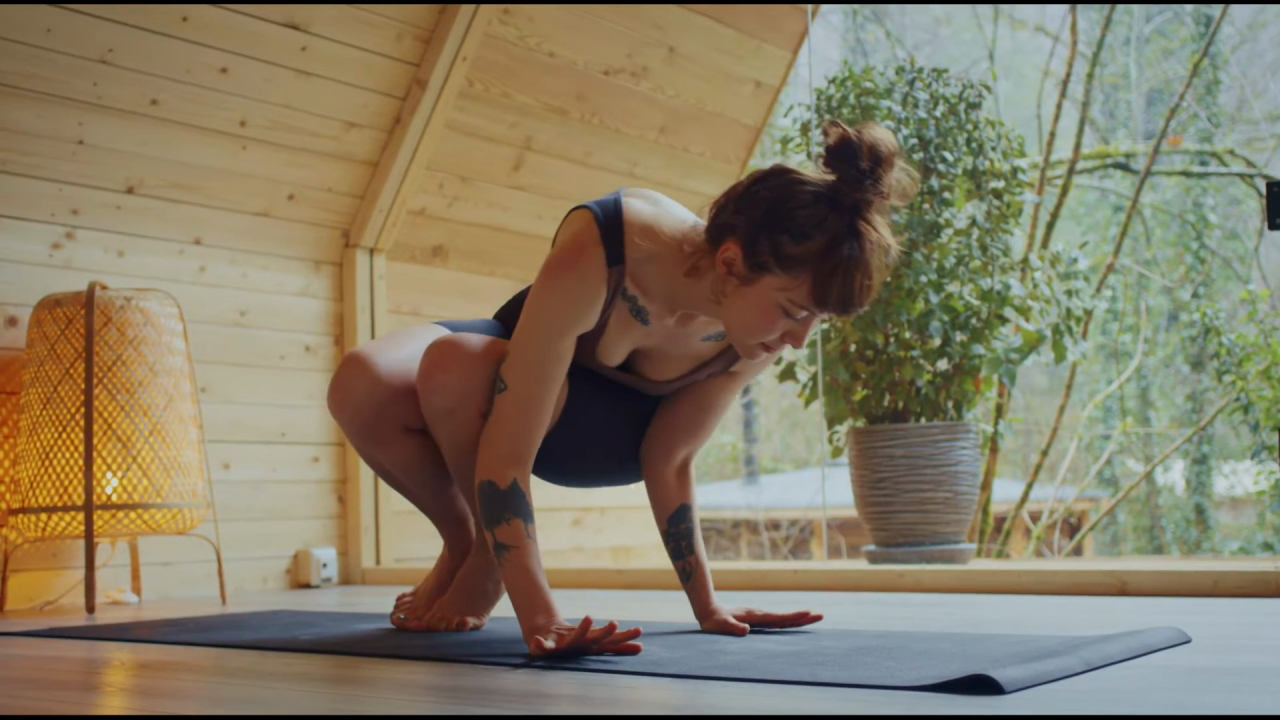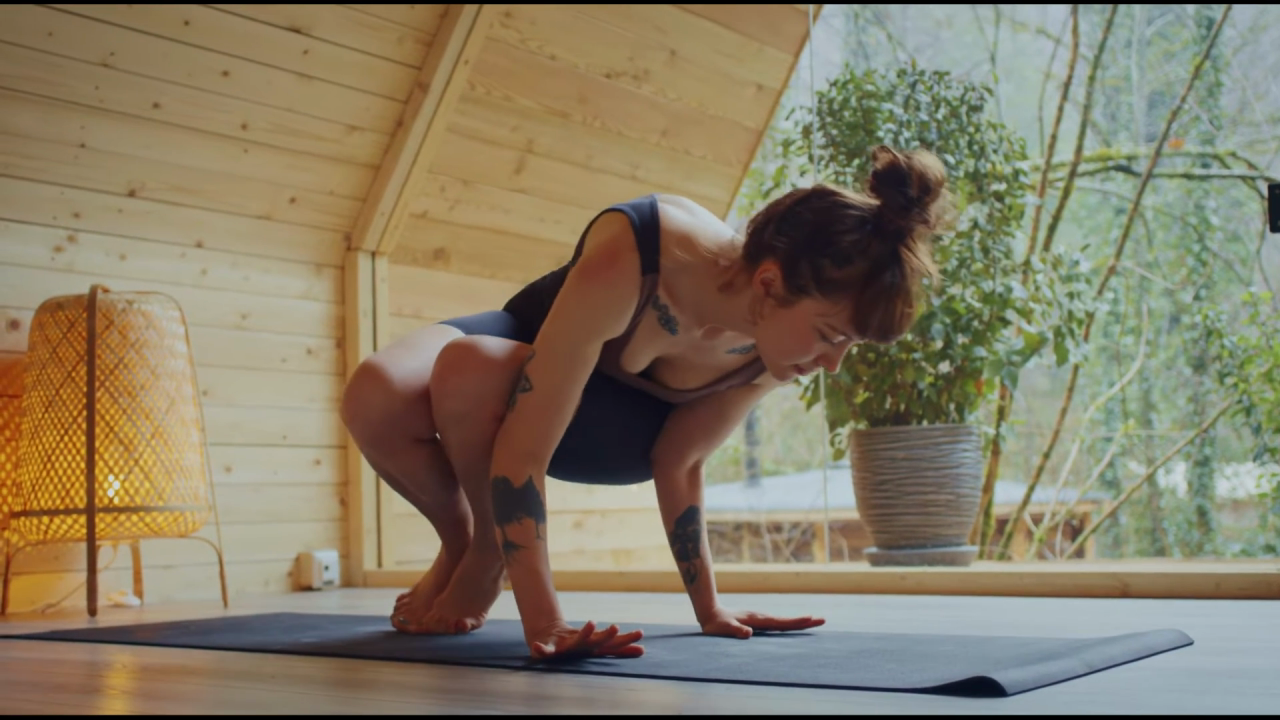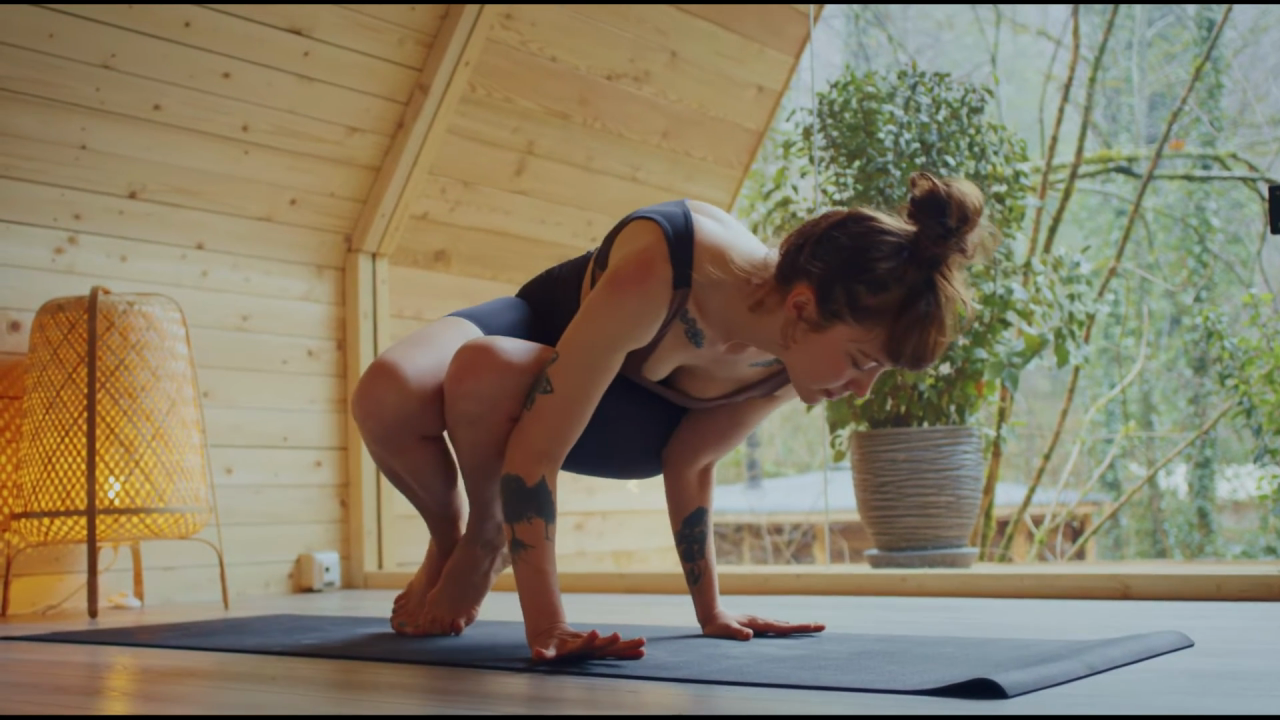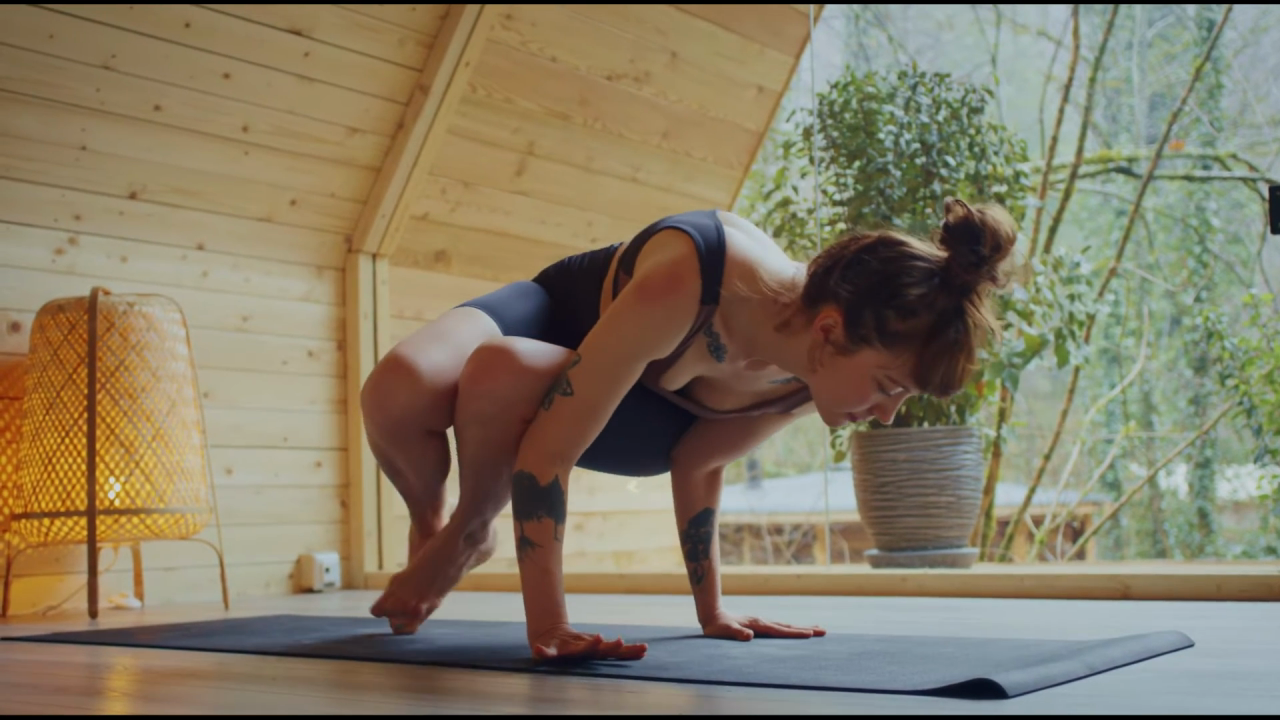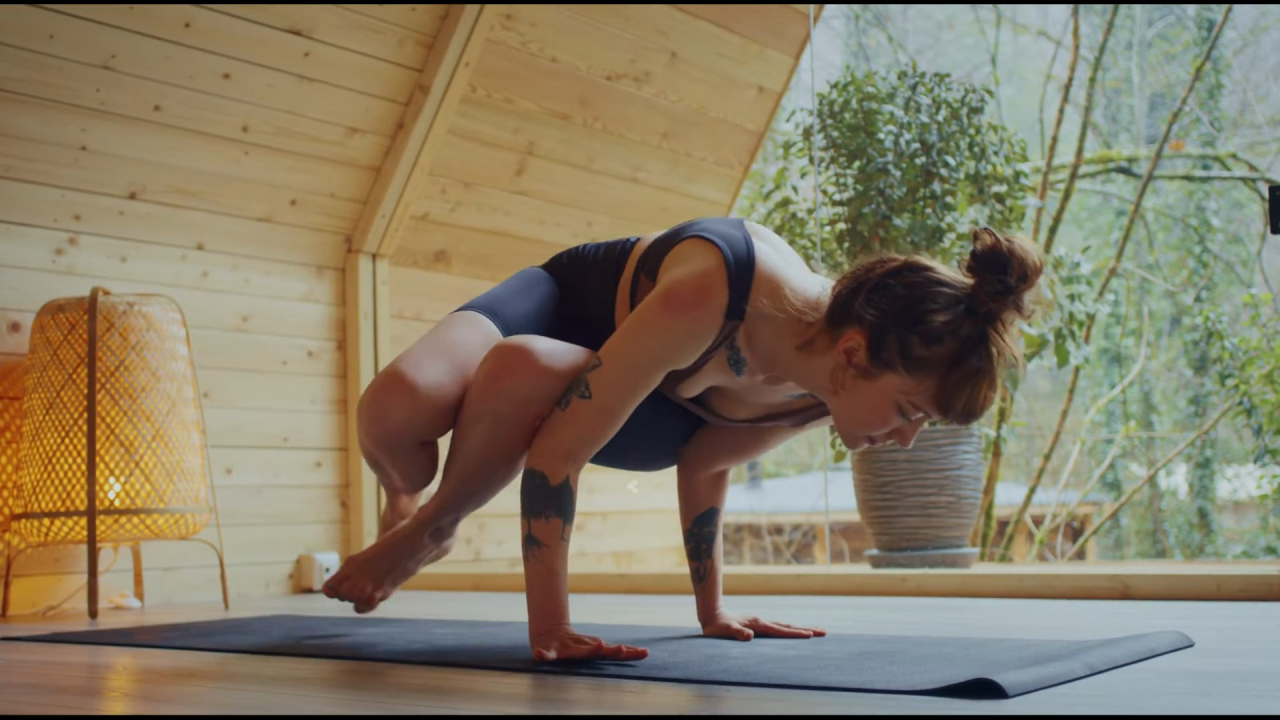
dt=0.3s
person 1, frame 1
left shoulder: (756, 324)
right shoulder: (593, 257)
left elbow: (668, 463)
right elbow: (506, 454)
left wrist: (707, 605)
right wrist: (540, 618)
left hip: (606, 432)
right hip: (518, 362)
right knee: (362, 384)
left ankle: (490, 560)
right ankle: (465, 544)
person 1, frame 2
left shoulder: (775, 344)
right shoulder: (624, 262)
left elbow: (679, 463)
right elbow: (522, 449)
left wrist: (708, 607)
right wrist: (543, 624)
left hip: (616, 430)
right hip: (528, 344)
right knee: (375, 395)
left ankle: (490, 554)
right ankle: (467, 545)
person 1, frame 3
left shoulder: (799, 353)
right shoulder: (654, 273)
left elbow: (689, 464)
right elbow: (535, 447)
left wrist: (711, 609)
right wrist: (546, 625)
left hip: (629, 413)
right hip: (541, 331)
right knee: (388, 393)
left ankle: (486, 542)
right ankle: (456, 540)
person 1, frame 4
left shoulder: (812, 374)
right shoulder: (682, 284)
left elbow: (698, 464)
right elbow: (547, 446)
left wrist: (711, 609)
right wrist: (546, 626)
left hip: (634, 411)
right knee: (396, 389)
left ankle: (466, 540)
right ankle: (438, 537)
person 1, frame 5
left shoulder: (832, 383)
right shoulder: (708, 294)
left elbow: (705, 465)
right elbow: (557, 447)
left wrist: (712, 609)
right wrist: (548, 627)
left hip: (656, 405)
right hip: (565, 301)
right knee: (396, 408)
right ankle: (412, 515)
